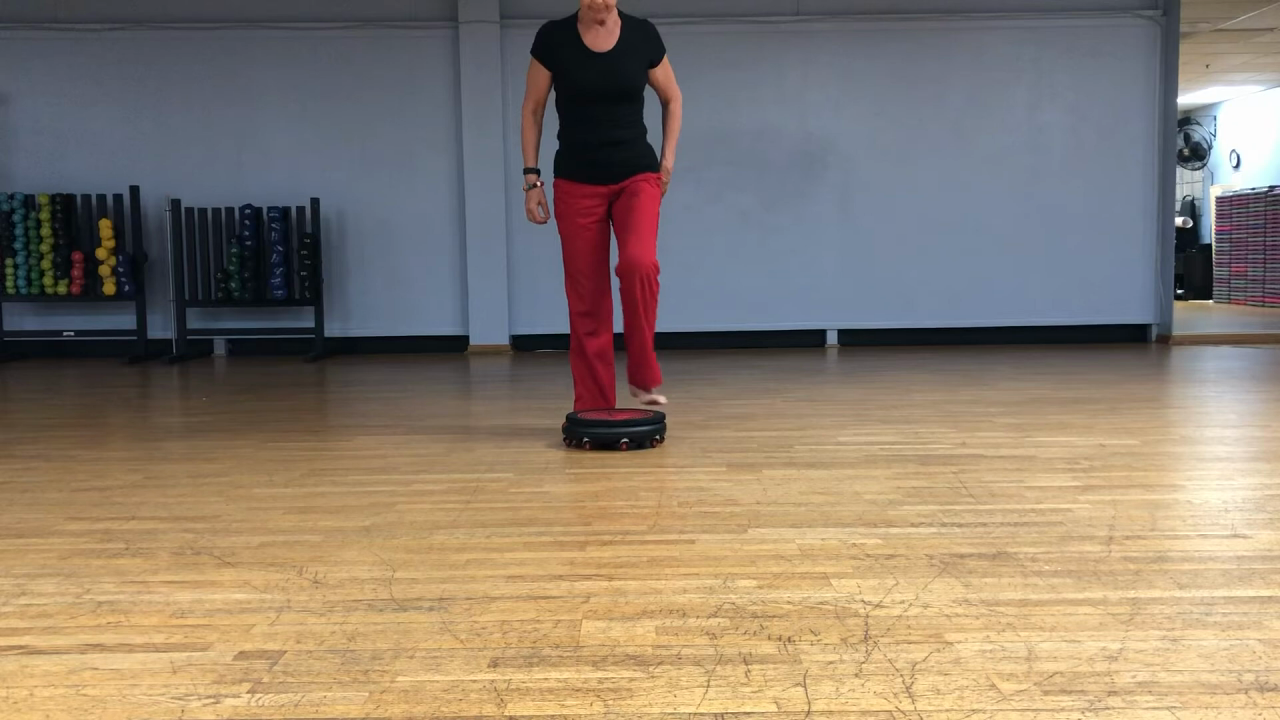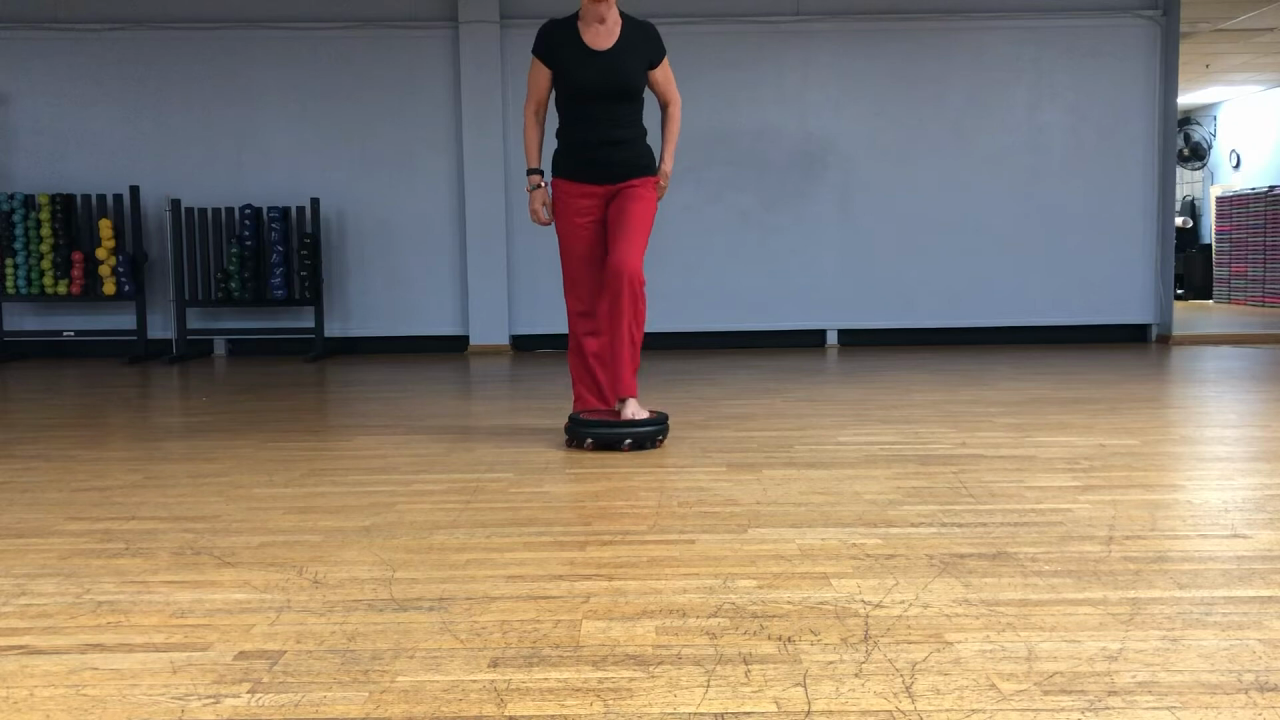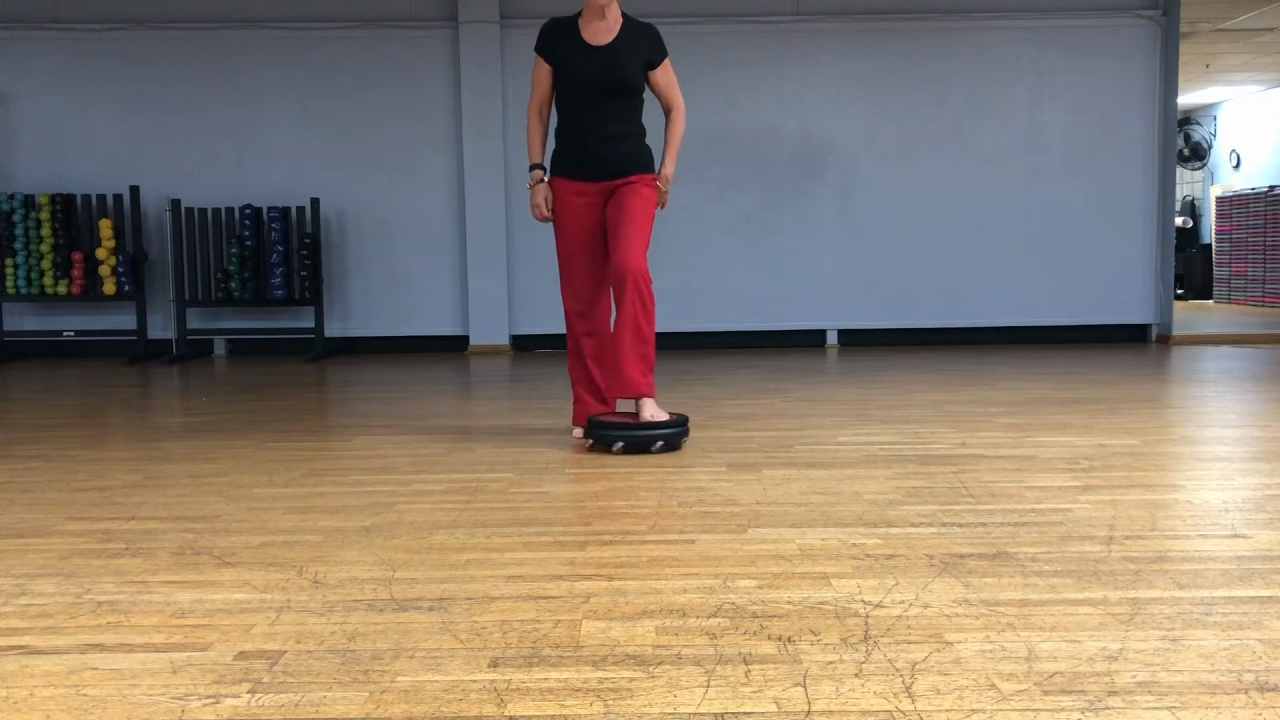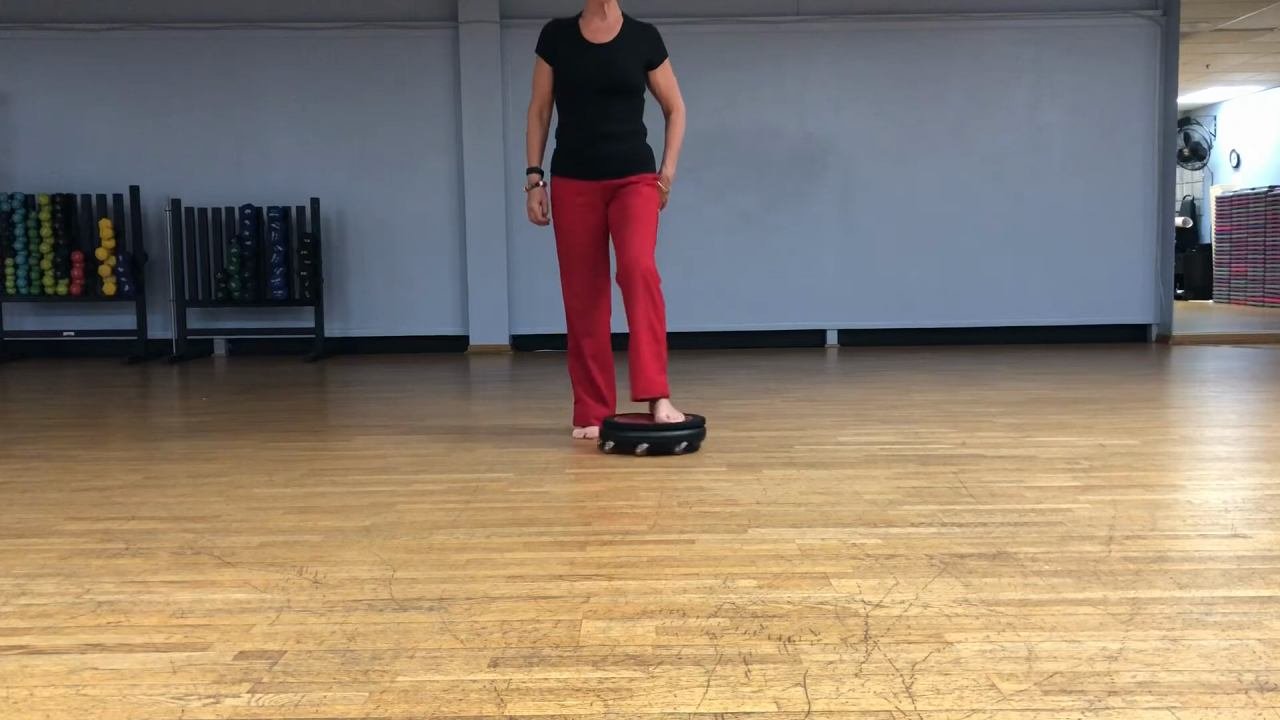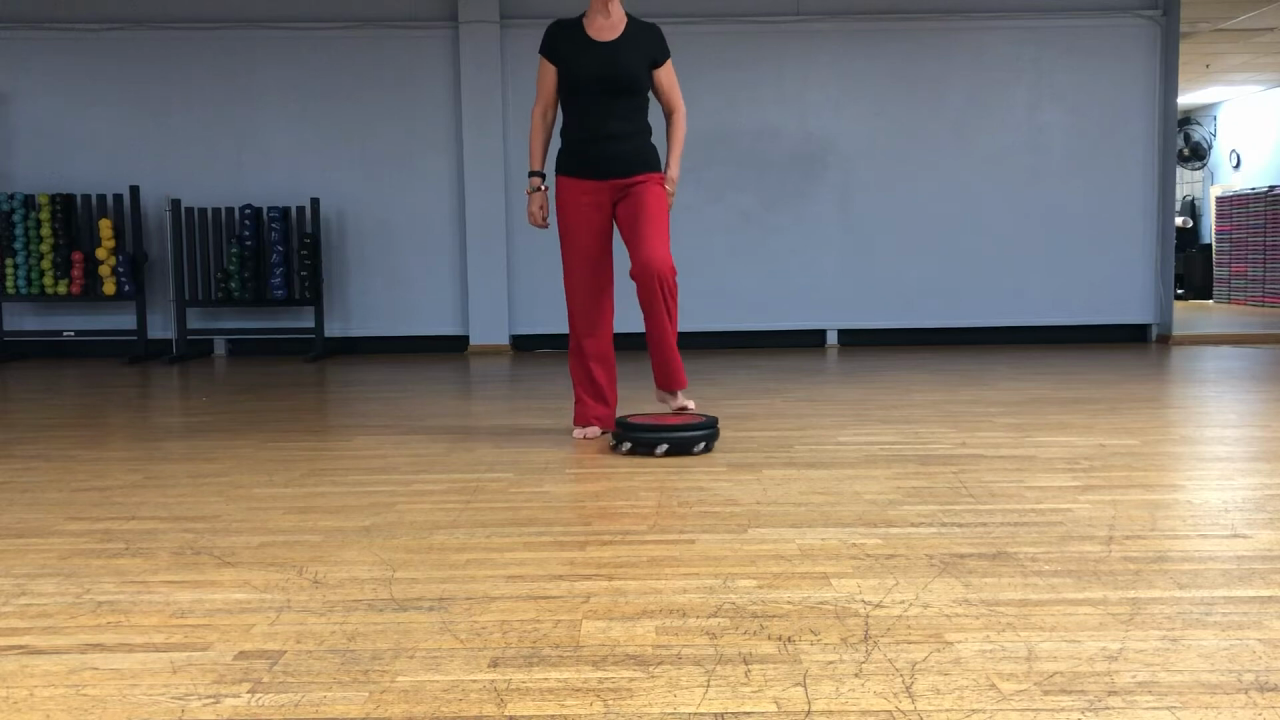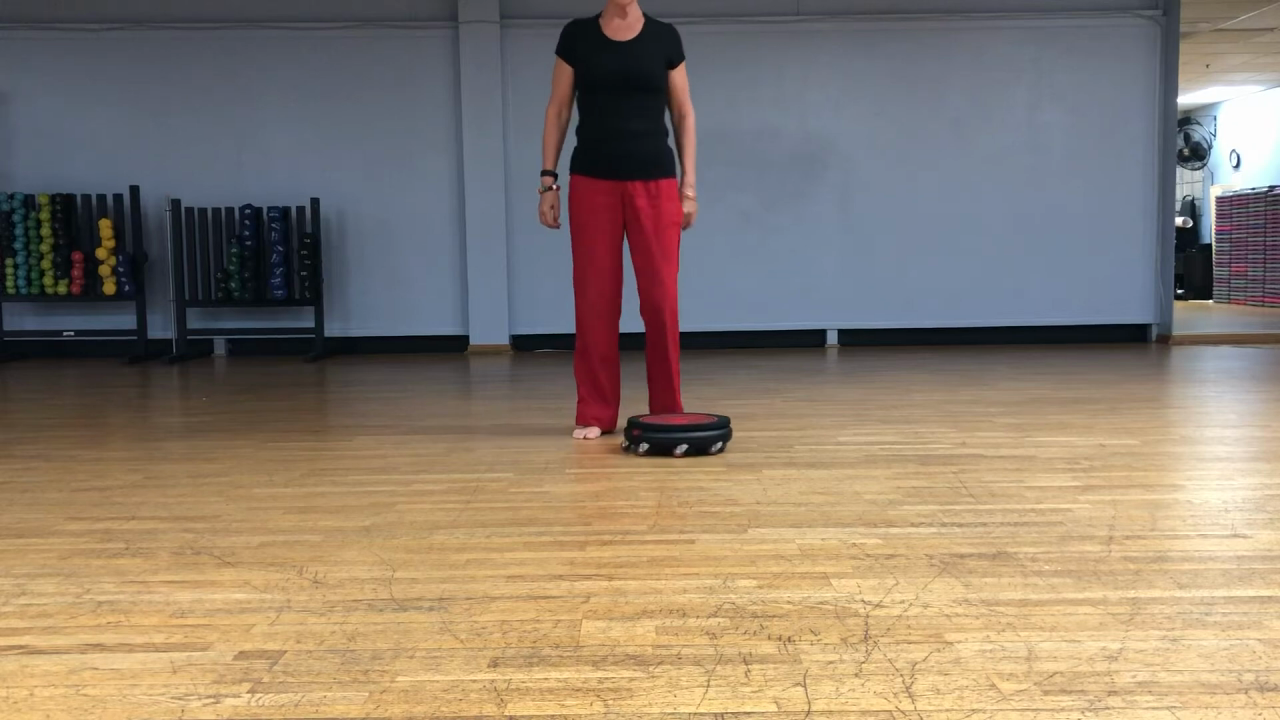
dt=0.2s
person 1, frame 1
left shoulder: (644, 36)
right shoulder: (553, 38)
left elbow: (672, 99)
right elbow: (532, 111)
left wrist: (667, 160)
right wrist: (531, 177)
left hip: (637, 177)
right hip: (577, 184)
left knee: (639, 264)
right knee: (586, 299)
left ankle: (644, 378)
right ankle: (593, 409)
person 1, frame 2
left shoulder: (644, 37)
right shoulder: (553, 37)
left elbow: (671, 103)
right elbow: (534, 111)
left wrist: (666, 164)
right wrist: (535, 178)
left hip: (635, 181)
right hip: (575, 185)
left knee: (625, 271)
right knee: (584, 297)
left ankle: (626, 395)
right ankle: (592, 409)
person 1, frame 3
left shoulder: (644, 37)
right shoulder: (555, 35)
left elbow: (675, 107)
right elbow: (538, 110)
left wrist: (668, 168)
right wrist: (537, 174)
left hip: (632, 178)
right hip: (573, 183)
left knee: (629, 268)
right knee: (582, 297)
left ankle: (642, 393)
right ankle: (592, 412)
person 1, frame 4
left shoulder: (644, 37)
right shoulder: (556, 36)
left elbow: (675, 109)
right elbow: (539, 111)
left wrist: (668, 169)
right wrist: (534, 177)
left hip: (634, 178)
right hip: (573, 183)
left knee: (638, 268)
right knee: (583, 298)
left ankle: (657, 395)
right ankle: (592, 412)
person 1, frame 5
left shoulder: (648, 36)
right shoulder: (560, 36)
left elbow: (675, 110)
right elbow: (544, 112)
left wrist: (672, 171)
right wrist: (536, 180)
left hip: (640, 177)
right hip: (579, 182)
left knee: (655, 266)
right knee: (586, 297)
left ankle: (672, 385)
right ankle: (593, 412)
person 1, frame 6
left shoulder: (664, 37)
left elbow: (684, 115)
right elbow: (558, 112)
left wrist: (689, 183)
right wrist: (548, 179)
left hip: (654, 181)
right hip: (593, 183)
left knee: (660, 297)
right knee: (595, 299)
left ankle: (667, 408)
right ankle: (595, 413)
